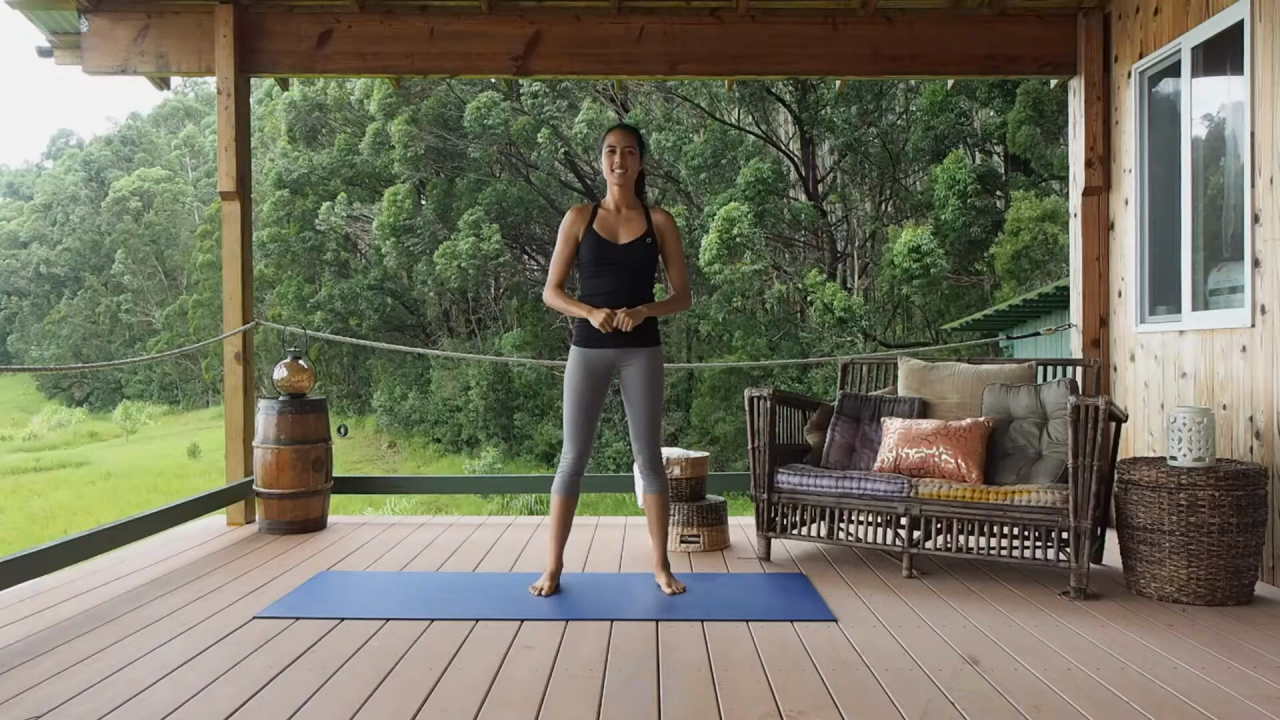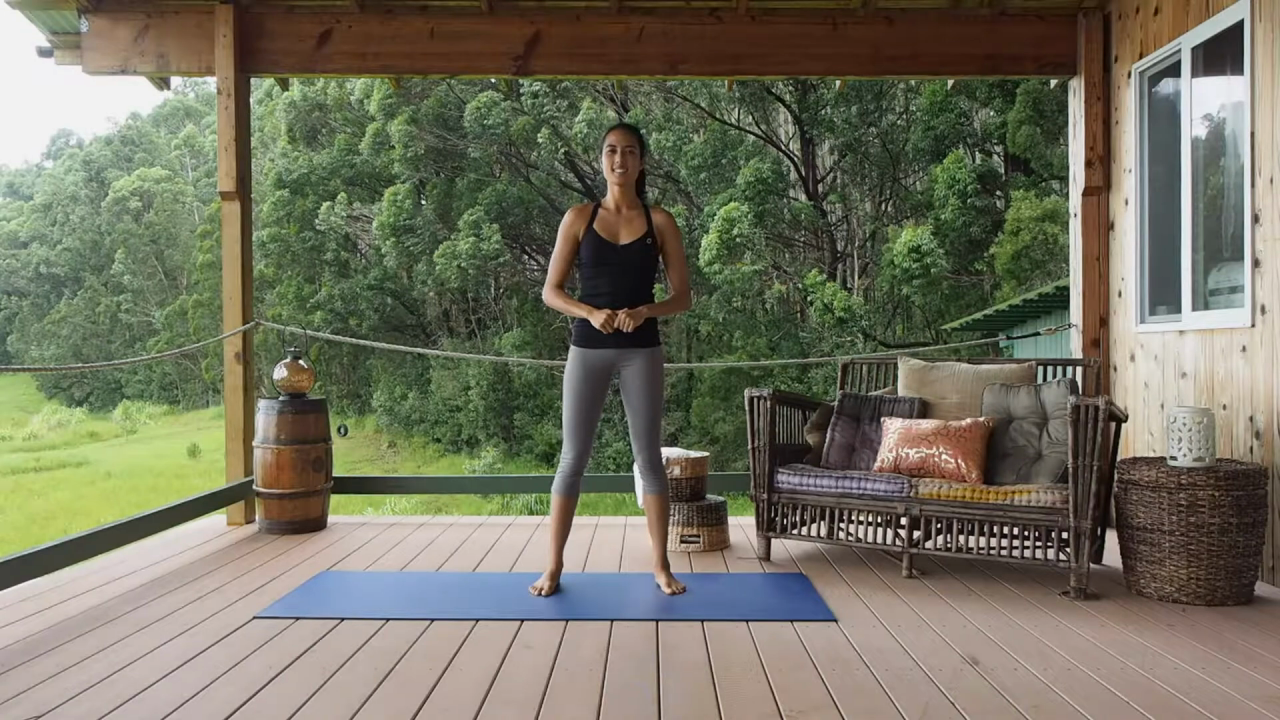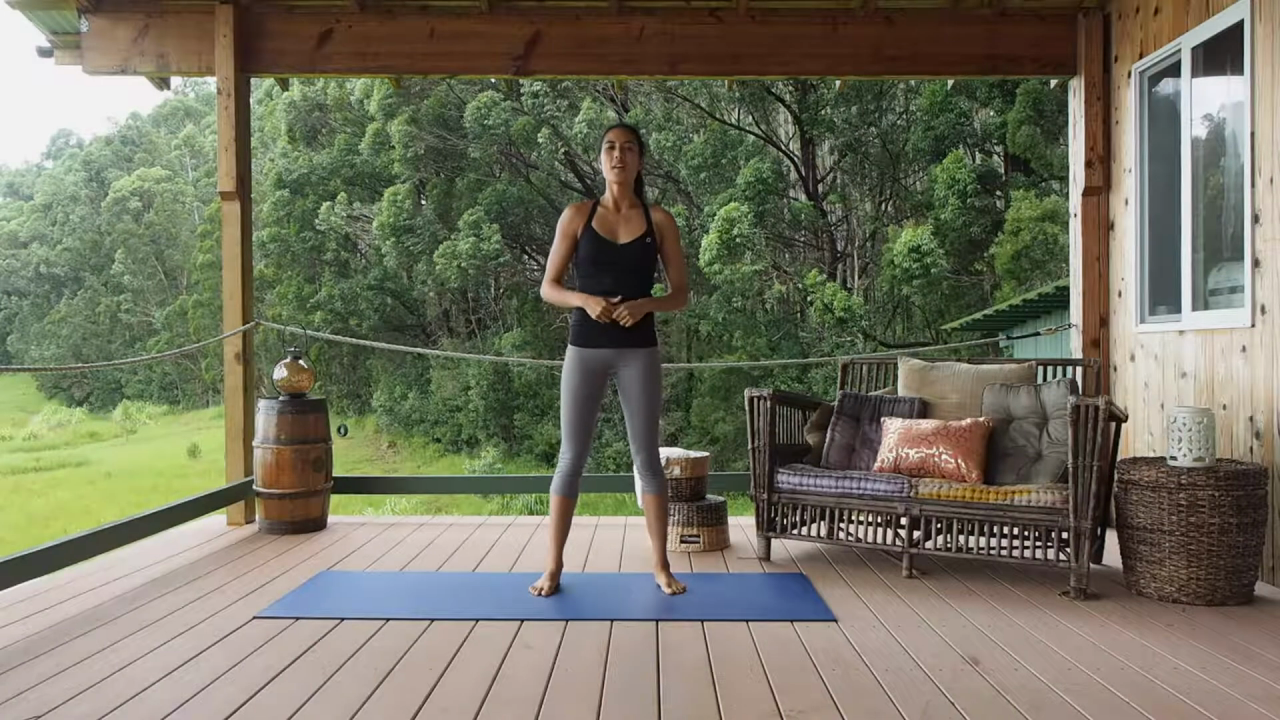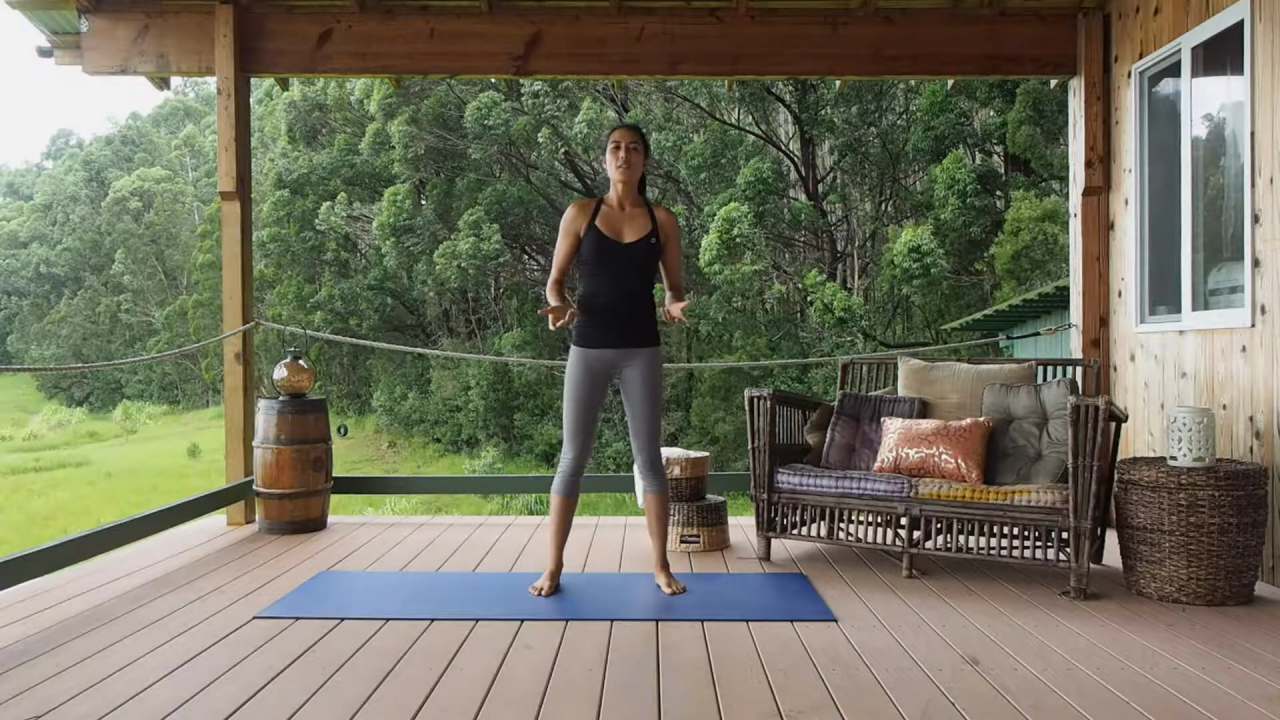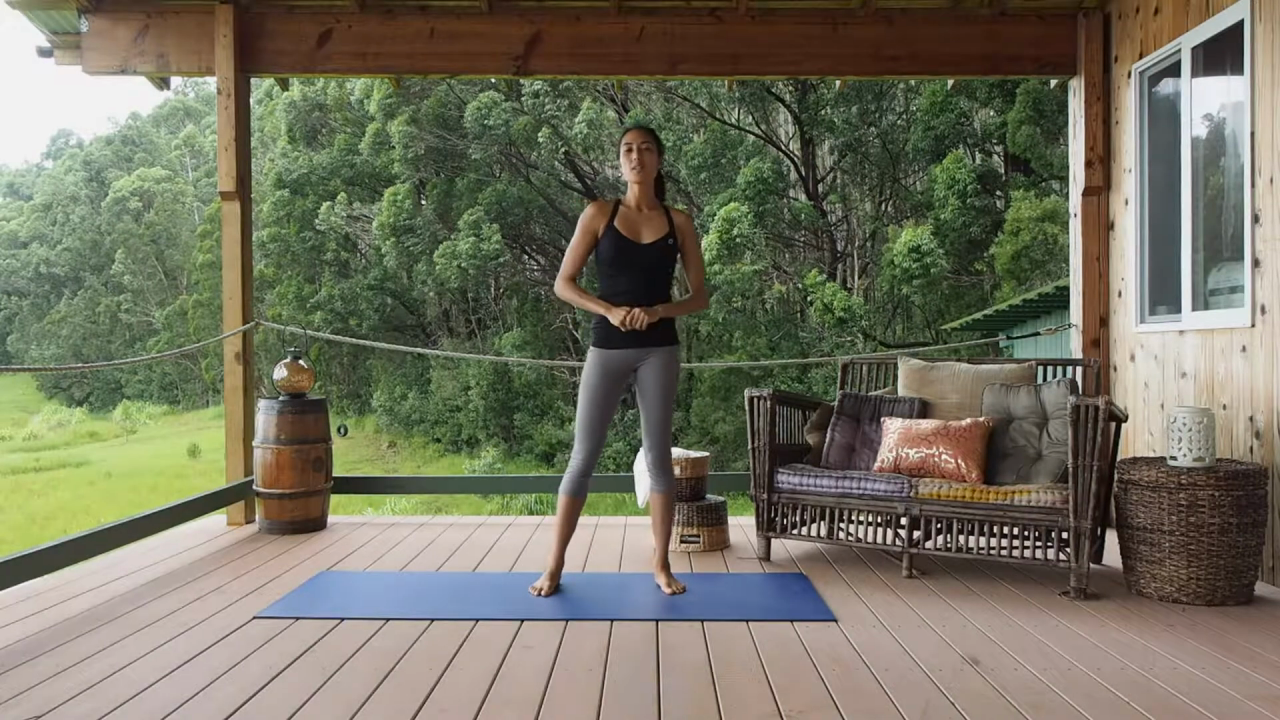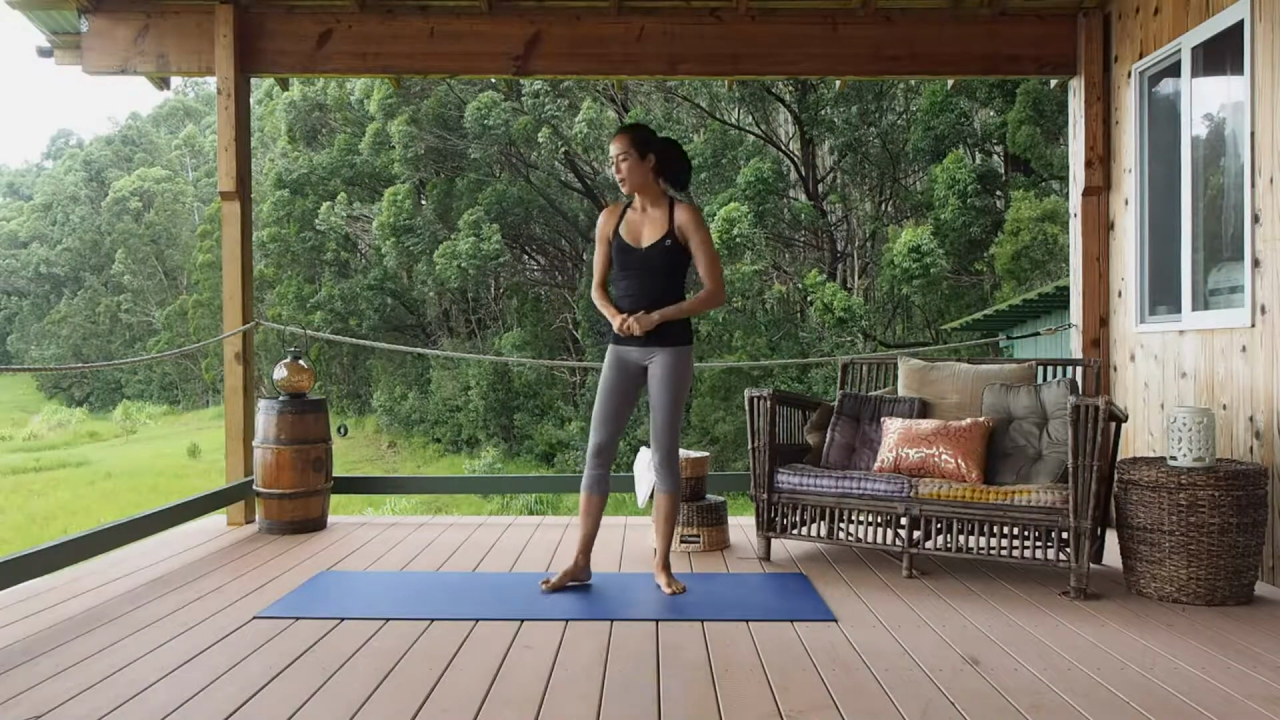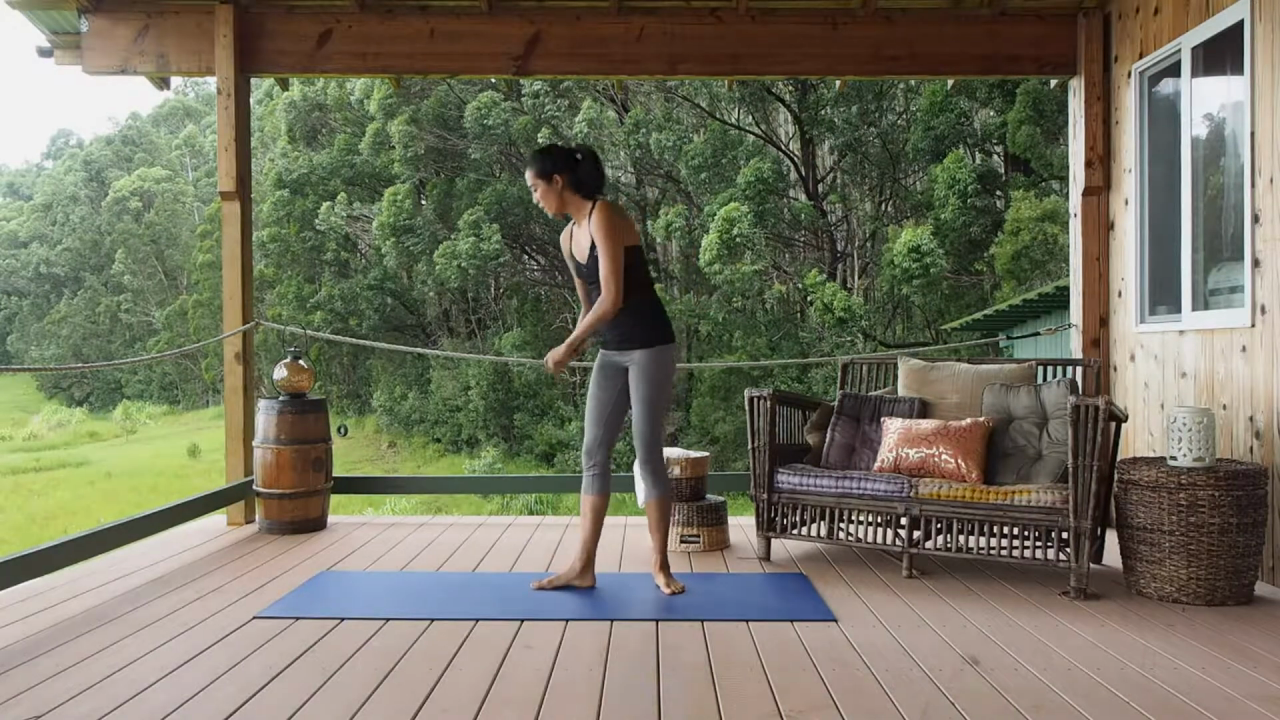
dt=0.5s
person 1, frame 1
left shoulder: (659, 222)
right shoulder: (578, 218)
left elbow: (682, 296)
right elbow: (551, 292)
left wrist: (644, 311)
right wrist: (589, 312)
left hip: (642, 350)
right hip: (588, 348)
left knee: (648, 456)
right knee: (573, 458)
left ankle: (661, 565)
right ankle: (553, 566)
person 1, frame 2
left shoulder: (660, 222)
right shoulder: (579, 218)
left elbow: (683, 296)
right elbow: (551, 291)
left wrist: (644, 311)
right wrist: (590, 312)
left hip: (642, 351)
right hip: (587, 348)
left knee: (648, 457)
right knee: (573, 457)
left ankle: (660, 565)
right ankle: (554, 565)
person 1, frame 3
left shoulder: (659, 220)
right shoulder: (577, 215)
left elbow: (681, 294)
right elbow: (548, 287)
left wrist: (645, 305)
right wrist: (584, 301)
left hip: (639, 350)
right hip: (585, 348)
left knee: (646, 456)
right knee: (571, 457)
left ankle: (660, 565)
right ankle: (554, 565)
person 1, frame 4
left shoulder: (663, 220)
right shoulder: (580, 214)
left elbow: (675, 287)
right elbow: (555, 280)
left wrist: (675, 306)
right wrist: (558, 306)
left hip: (642, 349)
right hip: (589, 348)
left knee: (648, 456)
right knee: (573, 456)
left ankle: (660, 565)
right ankle: (554, 565)
person 1, frame 5
left shoulder: (679, 222)
right shoulder: (598, 214)
left elbow: (700, 295)
right elbow: (564, 283)
left wrist: (659, 311)
right wrist: (610, 311)
left hip: (660, 350)
right hip: (607, 348)
left knee: (658, 455)
right knee: (584, 455)
left ankle: (660, 564)
right ankle: (554, 565)
person 1, frame 6
left shoulder: (684, 216)
right shoulder: (610, 219)
left elbow: (715, 292)
right elbow: (598, 287)
left wrist: (657, 316)
right wrist: (616, 317)
left hip: (670, 348)
right hip: (623, 349)
left knee: (664, 454)
right knee: (599, 449)
left ankle: (662, 564)
right ankle: (580, 560)
person 1, frame 7
left shoulder: (605, 217)
right shoulder: (568, 235)
left elbow: (612, 298)
left wrist: (566, 347)
right wrist: (575, 346)
left hip: (651, 347)
right hip: (613, 351)
left knee: (648, 456)
right knee: (594, 452)
left ankle: (661, 565)
right ankle: (583, 567)
